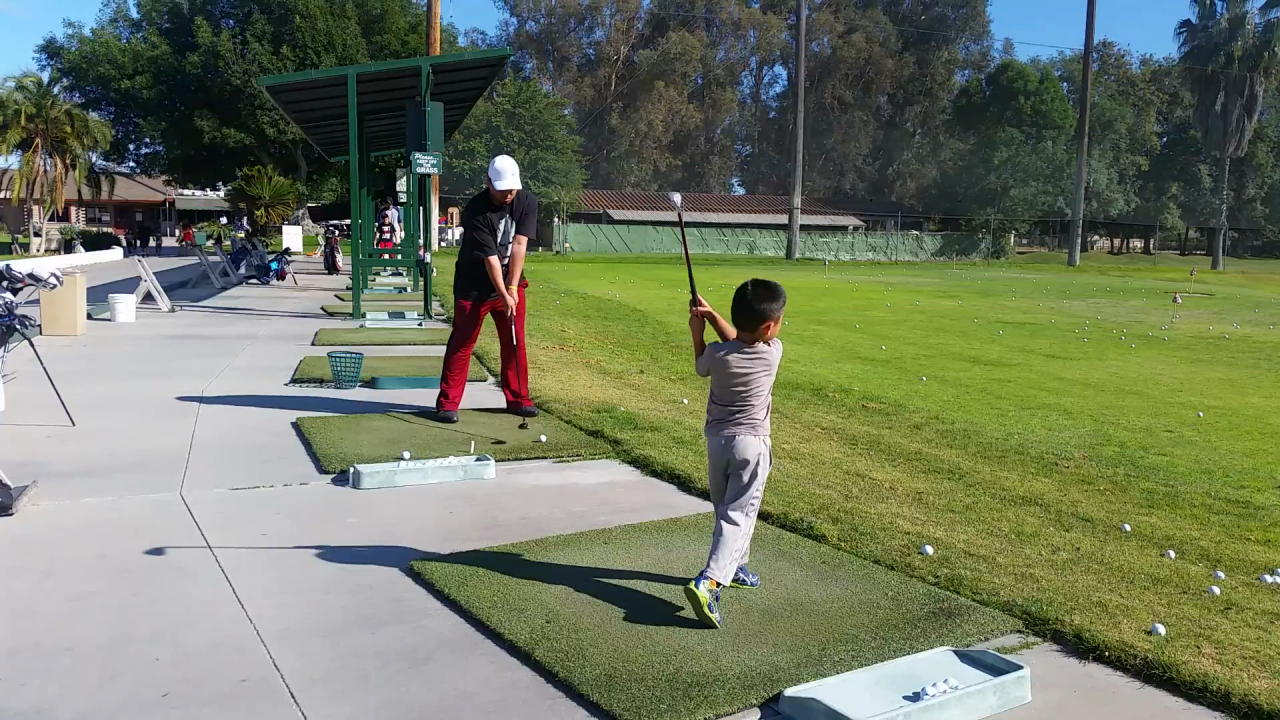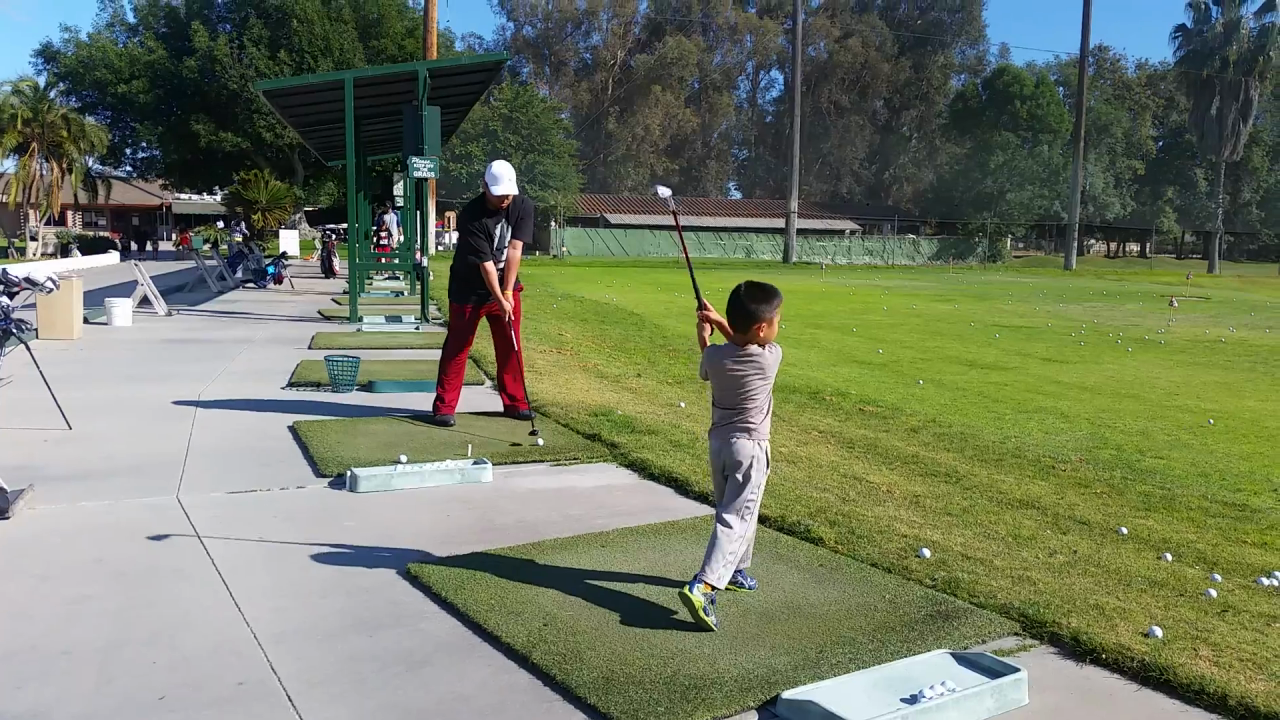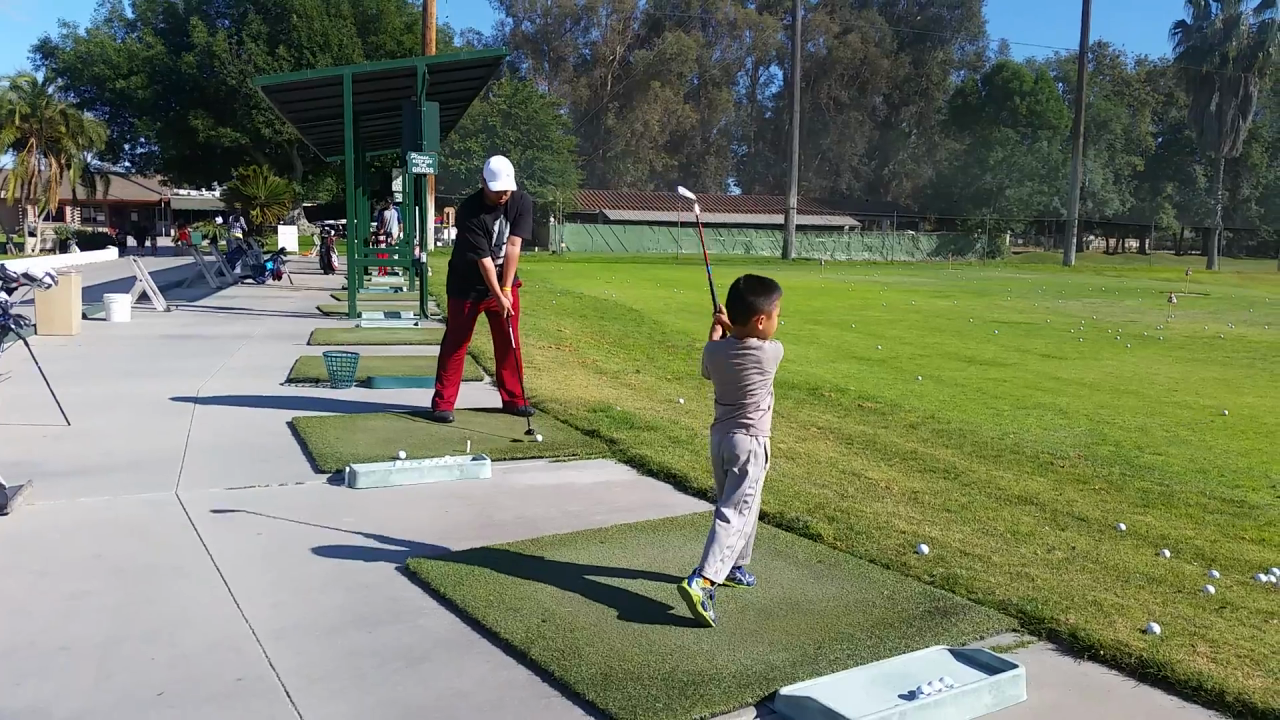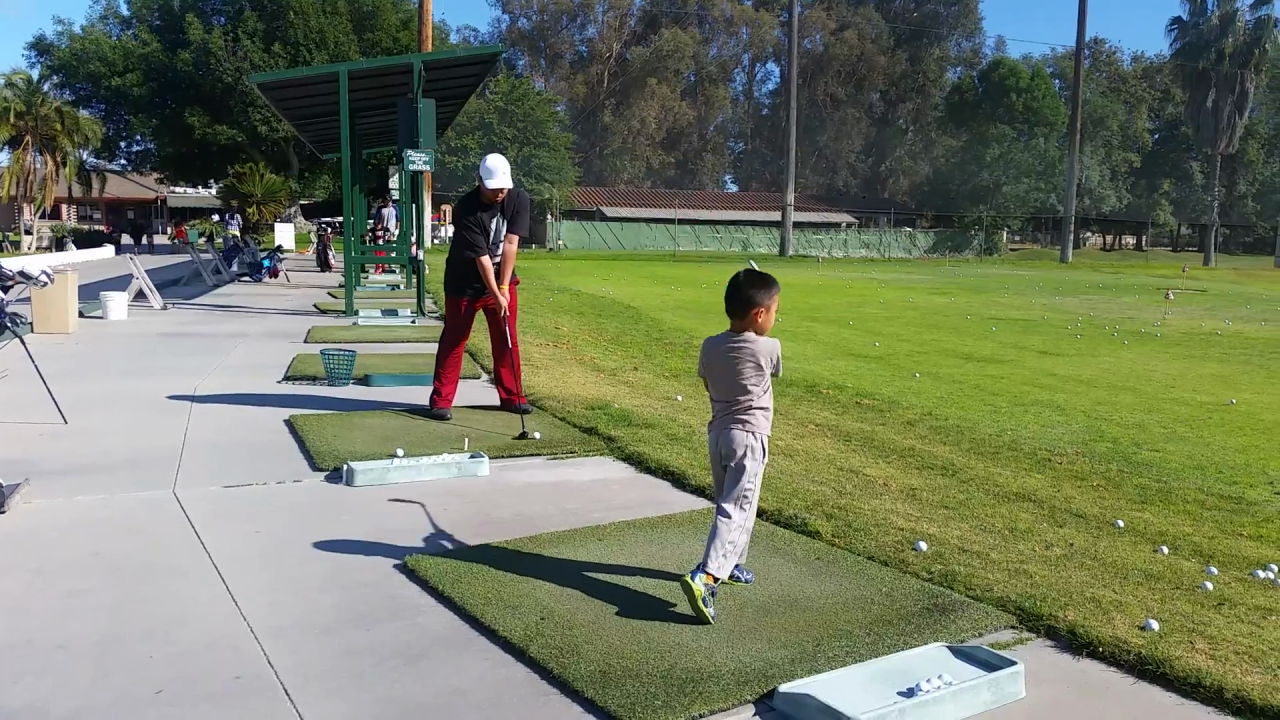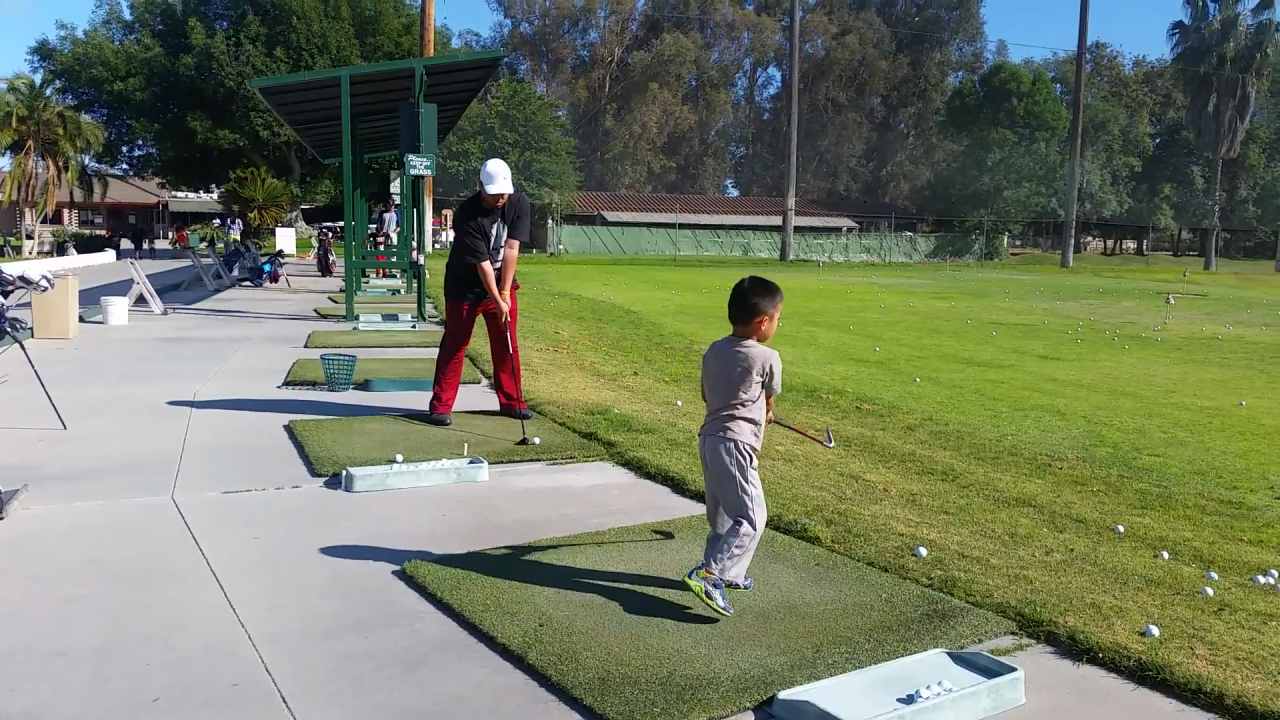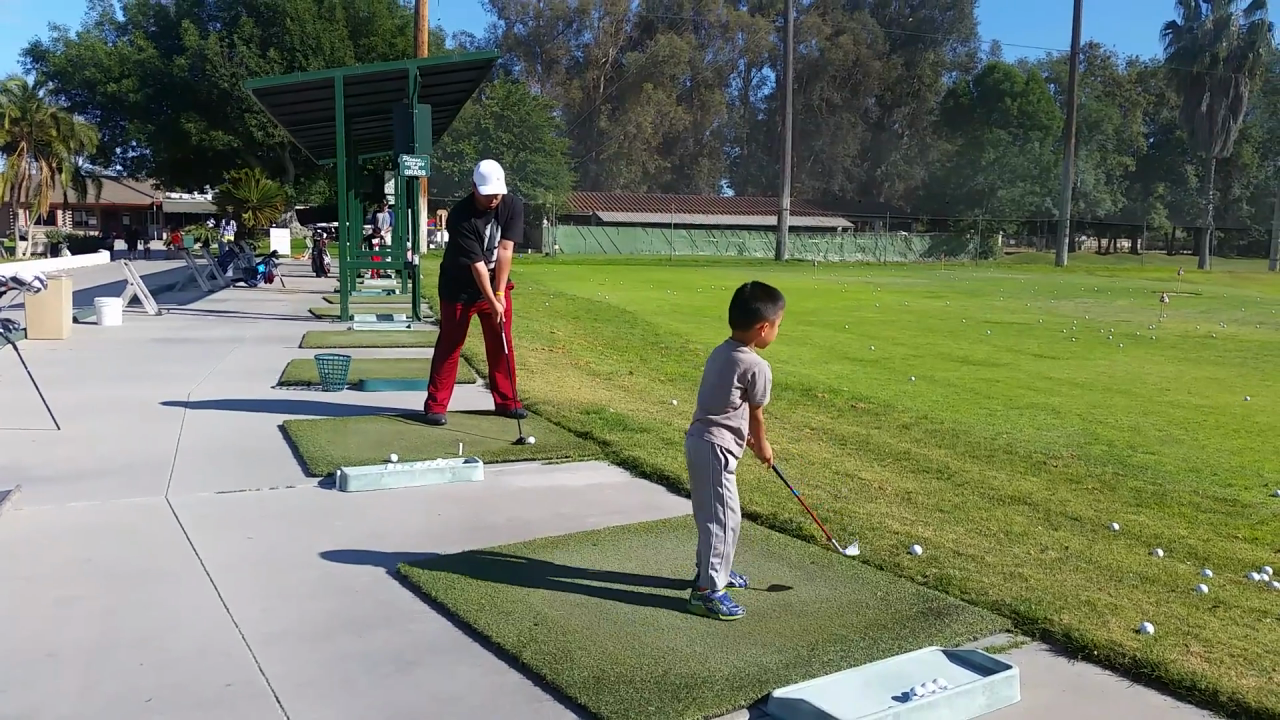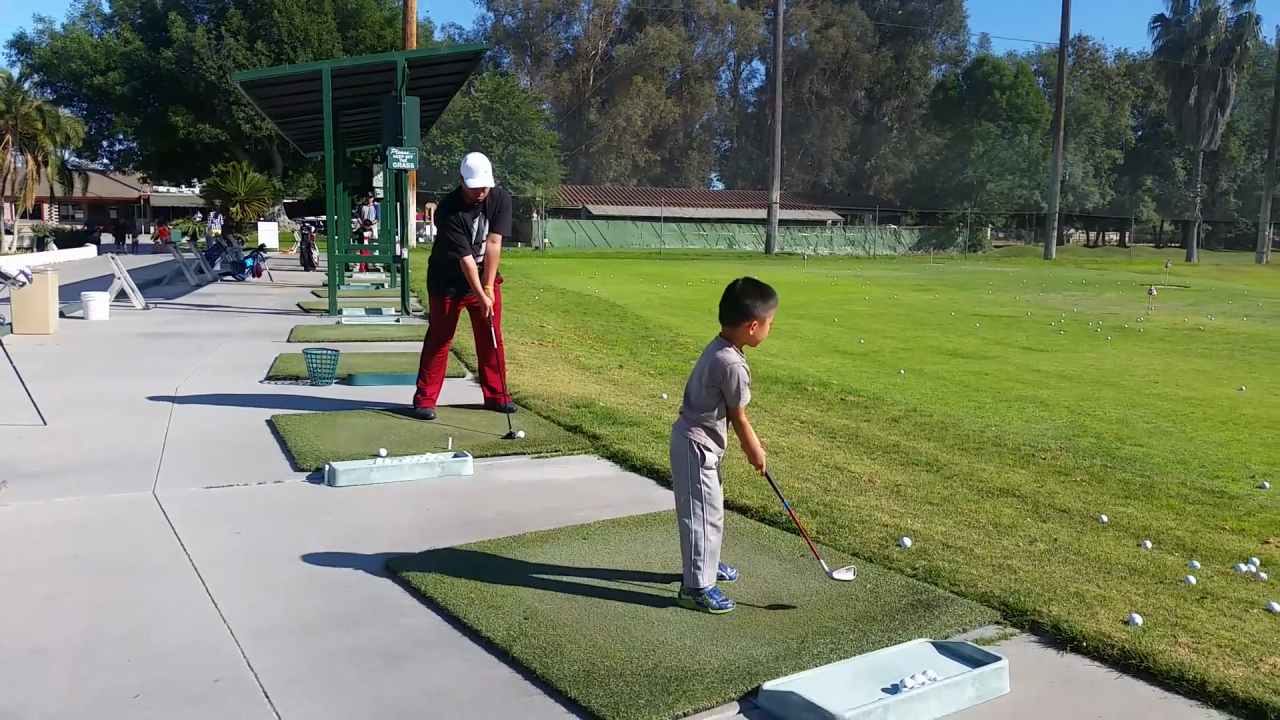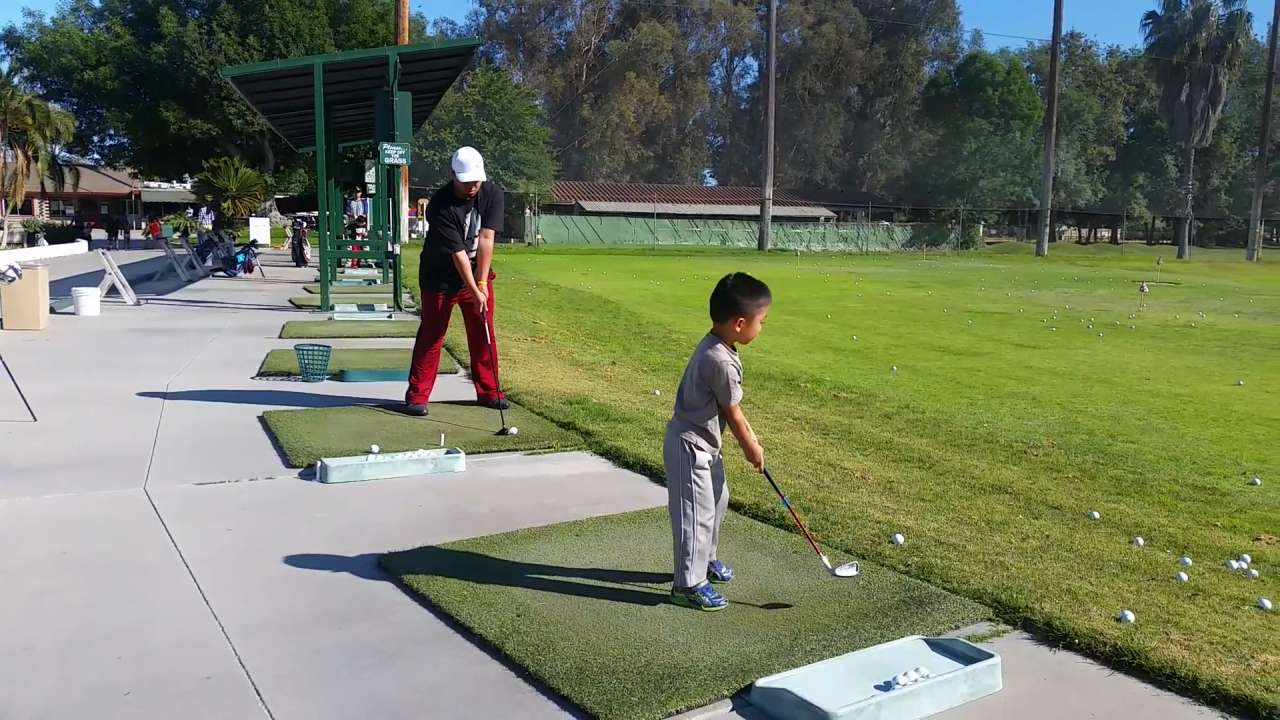
dt=0.2s
person 1, frame 1
left shoulder: (717, 356)
right shoulder: (774, 351)
left elbow: (701, 366)
left wrist: (697, 330)
right wrist: (712, 315)
left hip: (718, 440)
right hip: (752, 445)
left knee: (725, 509)
right knee: (739, 515)
left ankle: (729, 567)
right ankle: (709, 581)
person 1, frame 2
left shoulder: (714, 357)
right shoulder: (772, 356)
left wrist: (704, 335)
right wrist: (719, 320)
left hip: (719, 443)
right hip: (750, 448)
left knee: (730, 512)
right knee: (736, 518)
left ankle: (730, 570)
right ankle: (703, 585)
person 1, frame 3
left shoulder: (713, 352)
right shoulder: (772, 352)
left wrist: (717, 330)
right wrist: (731, 326)
left hip: (720, 437)
right hip: (749, 442)
left knee: (732, 507)
right knee: (735, 513)
left ankle: (729, 566)
right ankle: (702, 580)
person 1, frame 4
left shoulder: (710, 347)
right shoulder: (770, 348)
left hip: (717, 434)
right hip: (747, 438)
left knee: (729, 504)
right knee: (736, 510)
left ankle: (725, 564)
right ankle: (705, 576)
person 1, frame 5
left shoulder: (714, 352)
right shoulder: (768, 359)
right elbow: (767, 404)
right wrist: (763, 417)
left hip: (709, 439)
right hip: (736, 445)
left knee: (722, 513)
right knee: (751, 517)
left ankle: (720, 569)
right ankle: (708, 575)
person 1, frame 6
left shoulder: (719, 354)
right shoulder: (757, 367)
right elbow: (755, 416)
left wrist: (747, 437)
right wrist: (762, 447)
left hip: (698, 440)
right hip: (717, 448)
left knee: (712, 516)
right knee: (723, 519)
left ankle: (712, 572)
right ankle: (707, 589)
person 1, frame 7
left shoulder: (717, 349)
right shoulder: (734, 366)
right elbow: (737, 417)
left wrist: (754, 440)
right wrist: (752, 452)
left hip: (691, 439)
right hip: (697, 446)
left knee: (709, 510)
right knee: (704, 515)
left ankle: (704, 564)
right ankle: (696, 586)
person 1, frame 8
left shoulder: (713, 346)
right shoulder: (723, 362)
left elbow: (729, 406)
right elbow: (731, 413)
left wrist: (749, 433)
right wrist: (751, 448)
left hip: (701, 442)
right hip: (690, 445)
left knee: (716, 502)
right knee: (696, 513)
left ankle: (703, 559)
right ankle: (689, 584)
person 2, frame 1
left shoulder: (527, 202)
right shoulder: (475, 211)
left elbow: (519, 245)
right elbow: (490, 258)
left wrist: (513, 288)
right wrist: (504, 294)
left hip: (510, 283)
right hip: (474, 286)
left knee: (515, 342)
right knee: (462, 342)
left ankle: (517, 398)
right ankle: (447, 402)
person 2, frame 2
left shoulder: (523, 206)
right shoulder: (471, 216)
left elbow: (514, 250)
right elbow: (485, 263)
left wrist: (508, 292)
right wrist: (499, 299)
left hip: (507, 287)
right hip: (469, 290)
left knee: (510, 345)
right knee: (457, 346)
left ankle: (514, 402)
right ankle: (444, 406)
person 2, frame 3
left shoulder: (522, 202)
right shoulder: (469, 211)
left elbow: (513, 246)
right elbow: (483, 259)
left wrist: (507, 289)
right wrist: (497, 295)
left hip: (506, 283)
right hip: (467, 286)
left knee: (509, 341)
right knee: (456, 342)
left ankle: (513, 398)
right ankle: (443, 402)
person 2, frame 4
left shoulder: (519, 200)
right shoulder: (466, 210)
left elbow: (510, 244)
right elbow: (481, 257)
left wrist: (504, 287)
right wrist: (495, 294)
left hip: (503, 280)
right hip: (465, 283)
left knee: (507, 339)
right knee: (454, 340)
left ankle: (510, 396)
right ankle: (440, 399)
person 2, frame 5
left shoulder: (520, 204)
right shoulder: (466, 215)
left elbow: (511, 249)
right elbow: (482, 262)
left wrist: (505, 293)
right wrist: (496, 300)
left hip: (503, 284)
right hip: (465, 288)
left knee: (507, 344)
right knee: (455, 344)
left ankle: (511, 401)
right ankle: (441, 405)
person 2, frame 6
left shoulder: (513, 205)
right shoulder: (460, 217)
left elbow: (505, 250)
right elbow: (476, 263)
left wrist: (500, 293)
right wrist: (491, 301)
left hip: (497, 284)
right hip: (459, 288)
left knee: (502, 344)
right knee: (450, 344)
left ankle: (506, 400)
right ankle: (435, 404)
person 2, frame 7
left shoulder: (501, 199)
right shoulder: (448, 210)
left elbow: (493, 244)
right elbow: (464, 257)
left wrist: (489, 287)
right wrist: (480, 295)
left hip: (486, 278)
right hip: (448, 282)
left knee: (491, 337)
right knee: (439, 339)
left ankle: (495, 394)
right ankle: (425, 398)
person 2, frame 8
left shoulder: (493, 193)
right shoulder: (439, 205)
left elbow: (486, 239)
right elbow: (457, 252)
left wrist: (482, 283)
right wrist: (474, 290)
left hip: (478, 273)
right hip: (440, 277)
left knee: (484, 333)
right knee: (431, 335)
left ankle: (488, 391)
right ankle: (417, 395)
